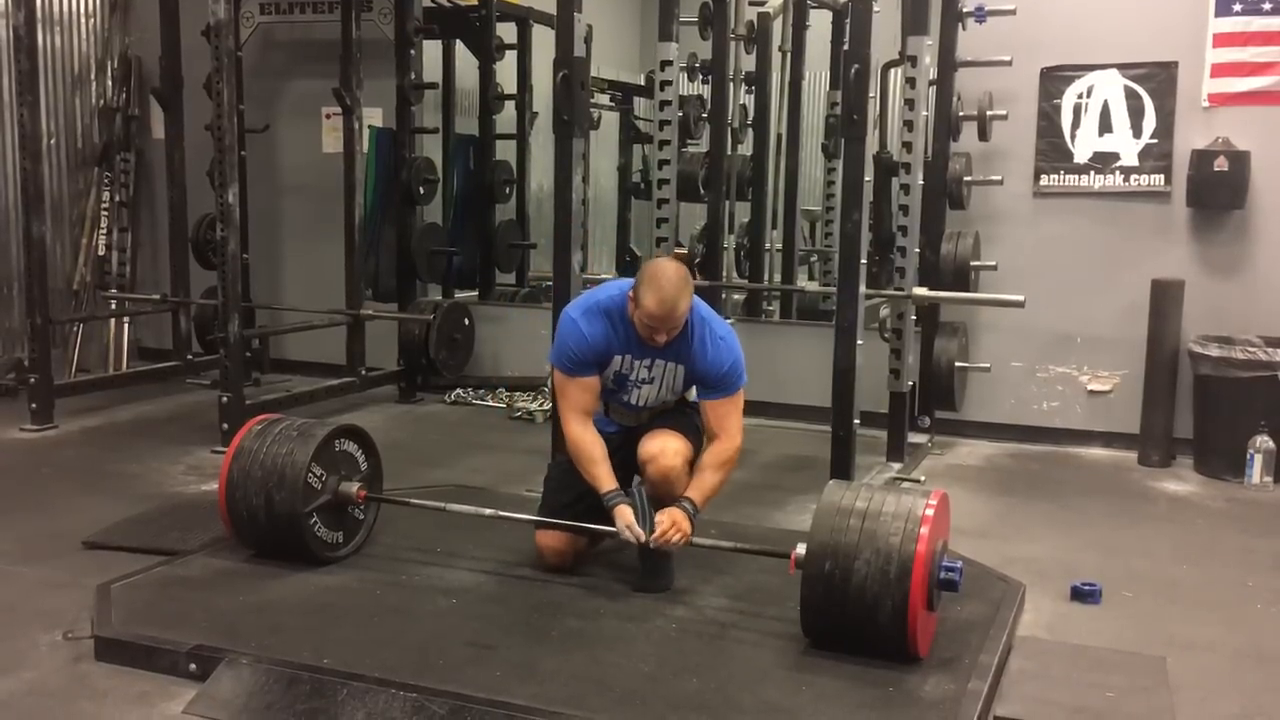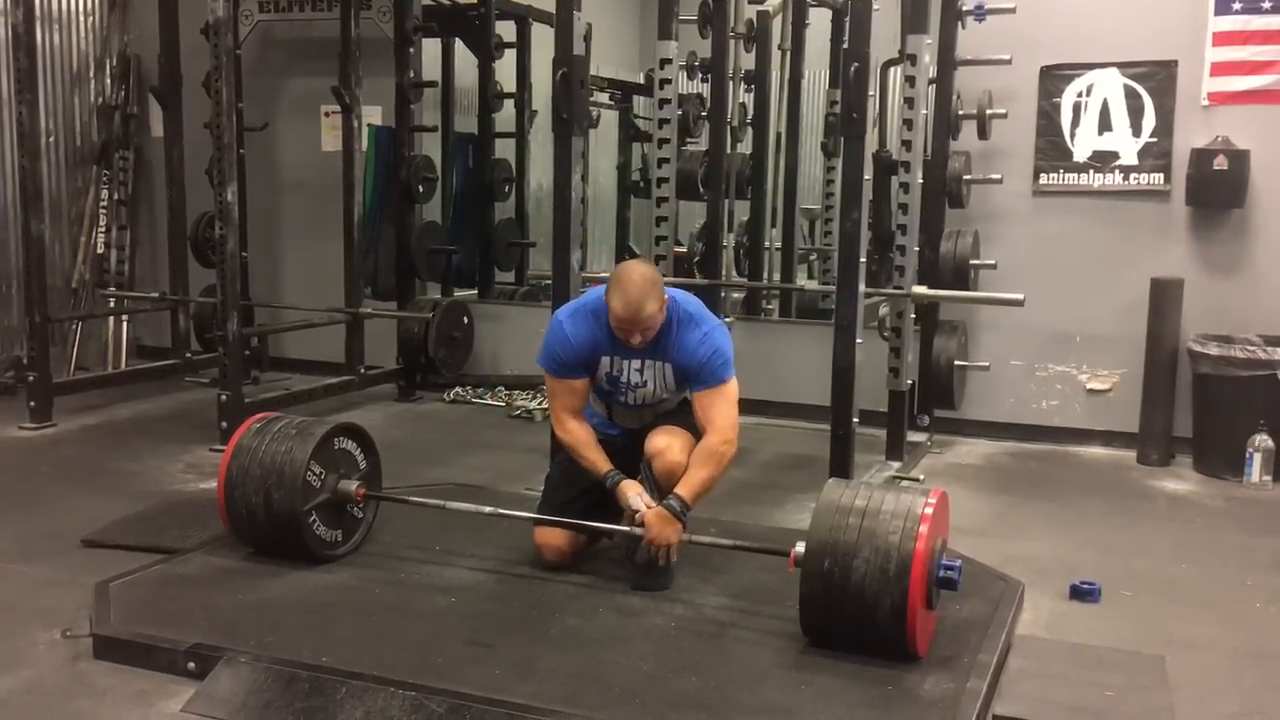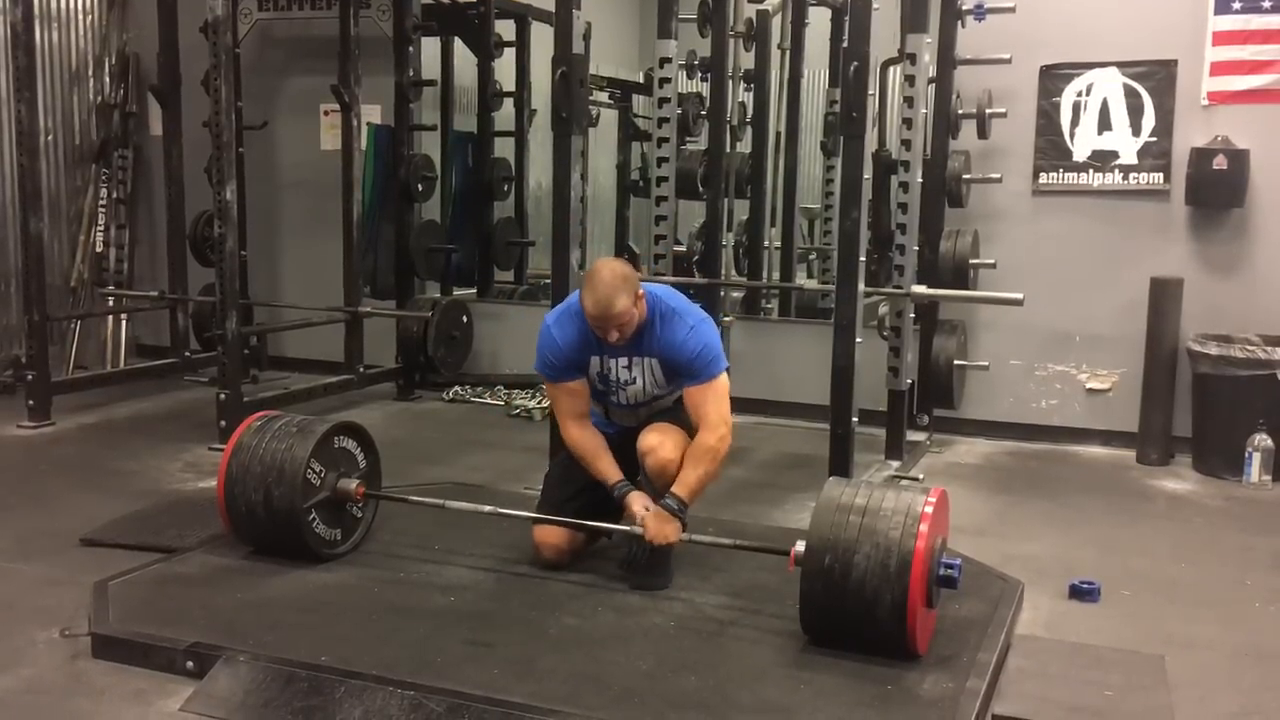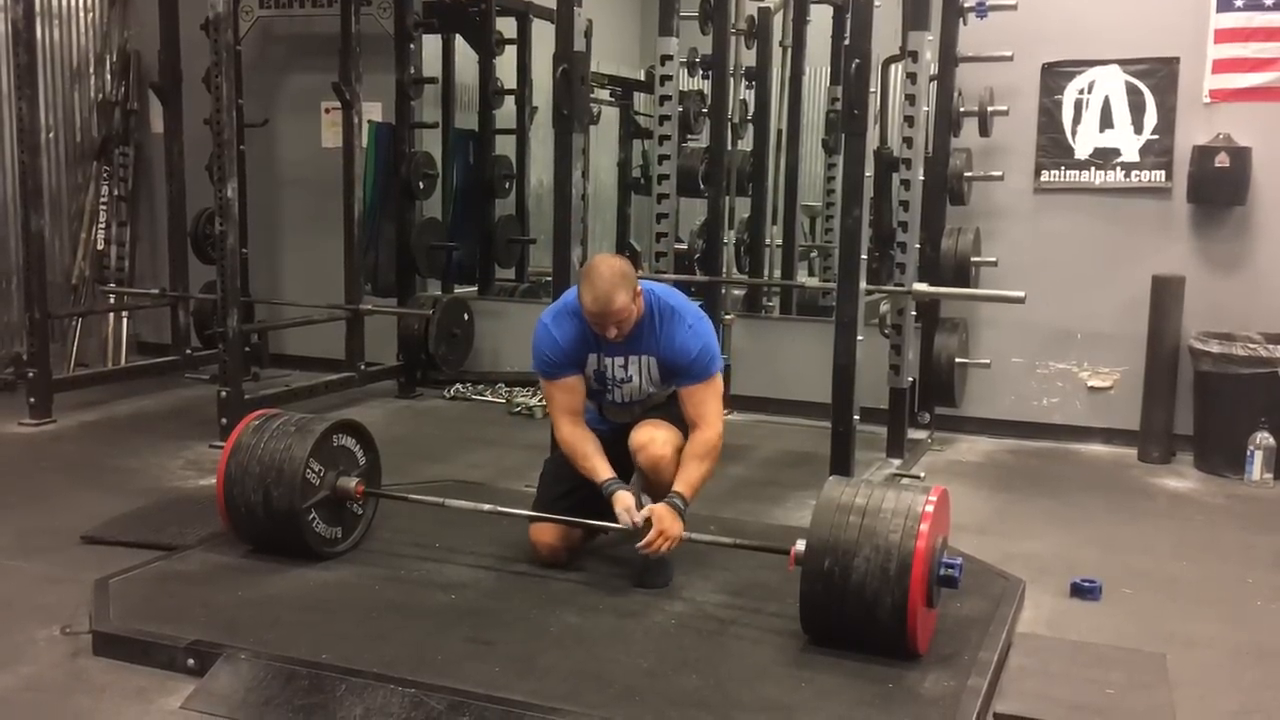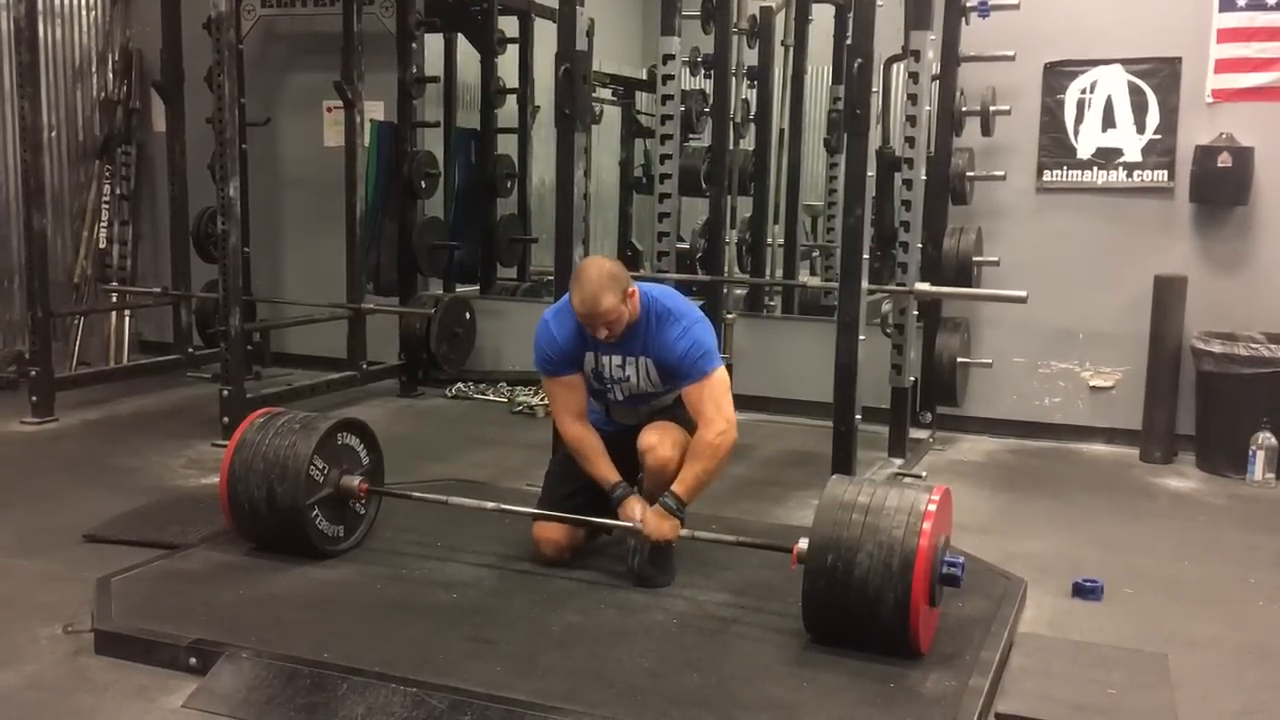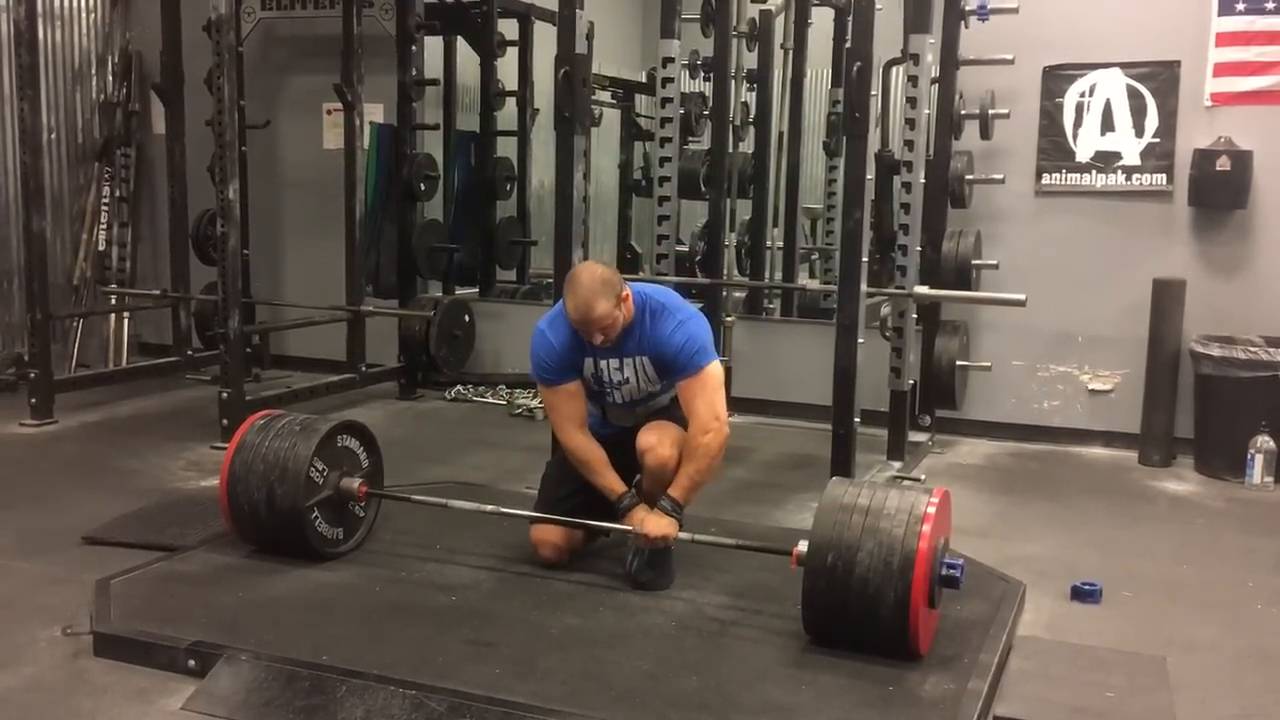
dt=0.5s
person 1, frame 1
left shoulder: (716, 342)
right shoulder: (583, 321)
left elbow: (725, 440)
right elbow: (579, 424)
left wrist: (687, 508)
right wrist: (616, 502)
left hip: (668, 417)
right hip: (602, 421)
left knee: (662, 459)
right knee: (554, 550)
left ankle: (660, 549)
person 1, frame 2
left shoulder: (703, 334)
right shoulder: (571, 326)
left elbow: (721, 436)
right elbow: (566, 419)
left wrist: (674, 509)
right wrist: (615, 481)
left hip: (668, 419)
right hip: (602, 427)
left knee: (668, 454)
right knee: (553, 549)
left ankle: (659, 545)
right ankle: (611, 514)
person 1, frame 3
left shoulder: (689, 329)
right shoulder: (559, 331)
left elbow: (715, 432)
right elbow: (575, 425)
left wrist: (673, 508)
right wrist: (624, 491)
left hip: (668, 416)
right hip: (604, 427)
left knee: (659, 451)
right knee: (550, 547)
left ankle: (657, 544)
right ankle: (610, 515)
person 1, frame 4
left shoulder: (686, 326)
right shoulder: (555, 328)
left elbow: (707, 429)
right elbow: (569, 424)
left wrist: (675, 503)
right wrist: (613, 488)
left hip: (664, 412)
right hip: (599, 424)
left knee: (652, 449)
right knee: (548, 546)
left ankle: (657, 531)
right ankle: (607, 511)
person 1, frame 5
left shoulder: (682, 327)
right shoulder: (555, 329)
left elbow: (720, 429)
right elbow: (573, 423)
left wrist: (670, 507)
right wrist: (622, 494)
left hip: (669, 414)
right hip: (605, 425)
left knee: (658, 449)
right knee: (551, 544)
left ankle: (658, 539)
person 1, frame 6
left shoulder: (678, 324)
right shoulder: (551, 337)
left elbow: (712, 427)
right elbow: (573, 433)
left wrist: (669, 508)
right wrist: (627, 504)
left hip: (666, 414)
right hip: (602, 427)
left knee: (656, 448)
right knee: (549, 547)
left ankle: (657, 541)
